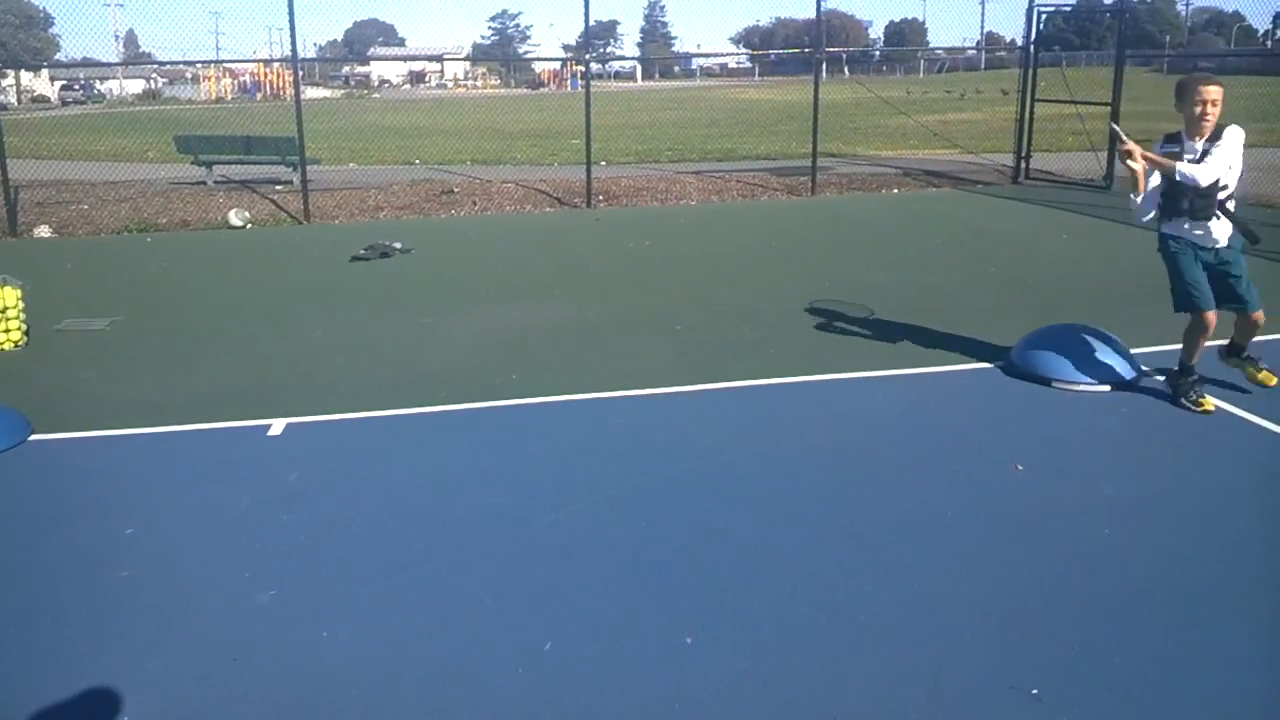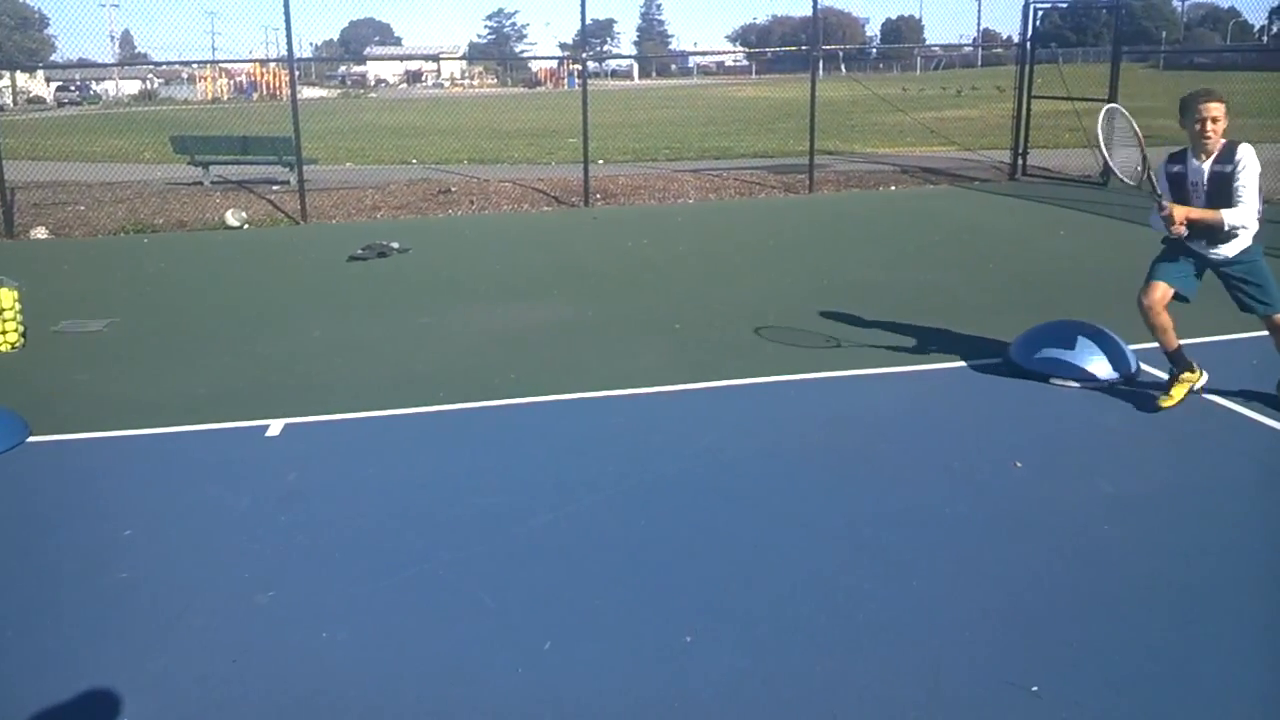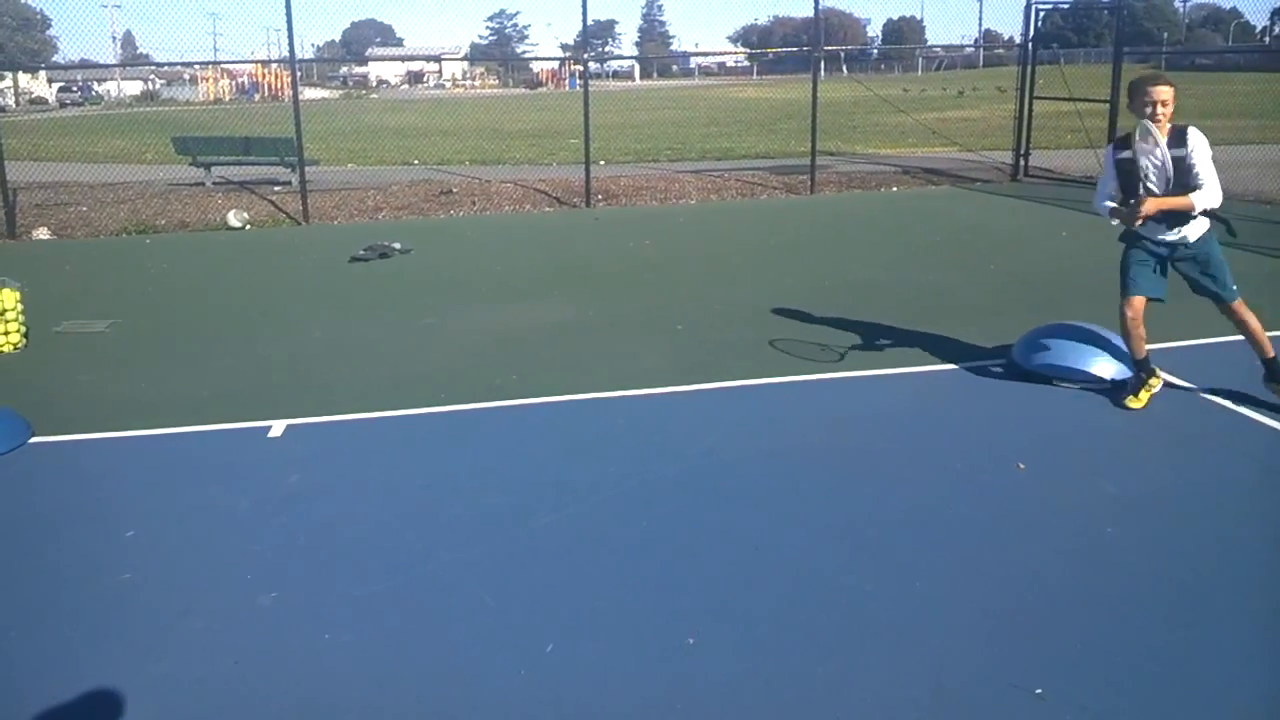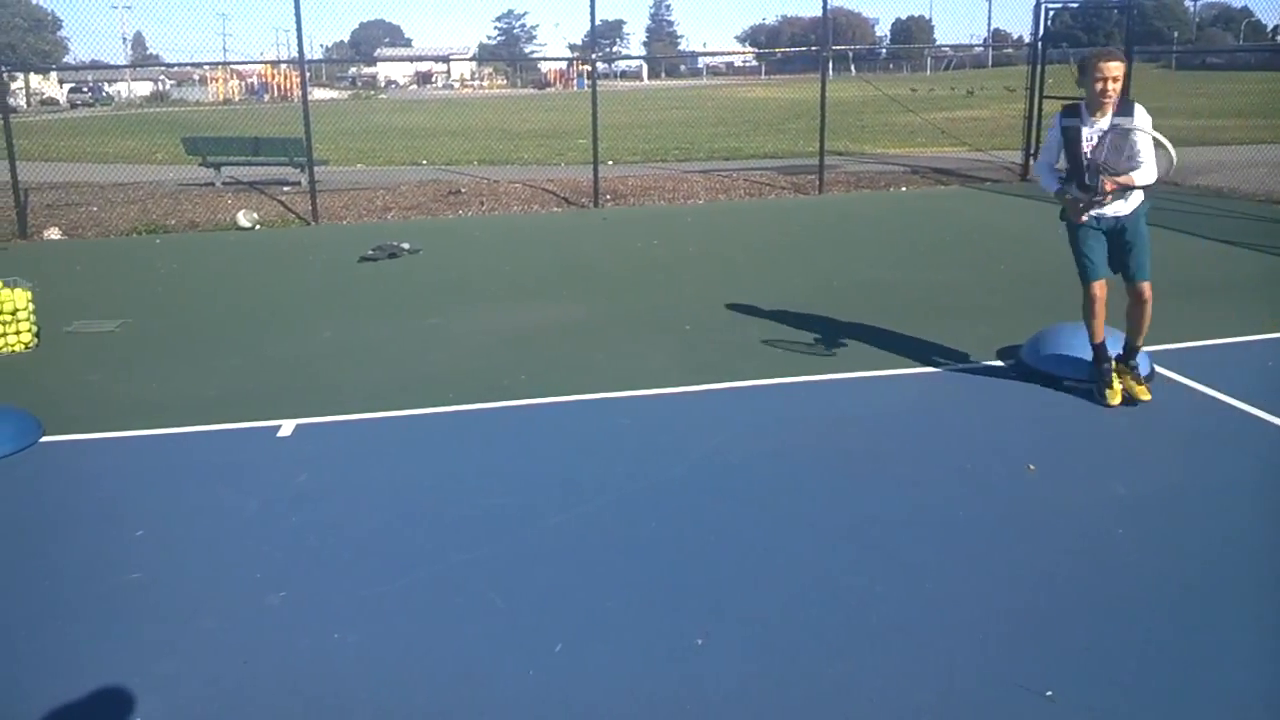
dt=0.2s
person 1, frame 1
left shoulder: (1231, 136)
right shoulder: (1166, 149)
left elbow: (1205, 176)
right elbow: (1144, 213)
left wrist: (1147, 157)
right wrist: (1138, 177)
left hip: (1222, 240)
right hip: (1180, 240)
left knee: (1254, 318)
right knee: (1206, 318)
left ankle: (1238, 353)
right ankle: (1183, 378)
person 1, frame 2
left shoulder: (1242, 156)
right shoulder: (1172, 165)
left elbow: (1244, 215)
right elbow: (1161, 218)
left wrist: (1189, 213)
right wrist: (1171, 223)
left hip: (1237, 250)
right hip: (1188, 246)
right knee: (1149, 301)
right ankle: (1184, 369)
person 1, frame 3
left shoulder: (1191, 139)
right shoulder: (1118, 151)
left elbow: (1212, 195)
right elbow: (1102, 200)
left wrist: (1158, 203)
right wrist: (1121, 214)
left hip: (1194, 237)
right hip: (1145, 239)
left knee: (1235, 309)
right knee: (1130, 313)
right ankle: (1145, 375)
person 1, frame 4
left shoulder: (1135, 115)
right shoulder: (1065, 119)
left elbow: (1147, 171)
right elbow: (1044, 167)
left wrist: (1117, 182)
right wrist: (1065, 197)
left hip: (1128, 213)
right hip: (1084, 215)
left knee: (1142, 293)
right knee: (1096, 291)
left ankle: (1128, 361)
right ankle: (1102, 365)
